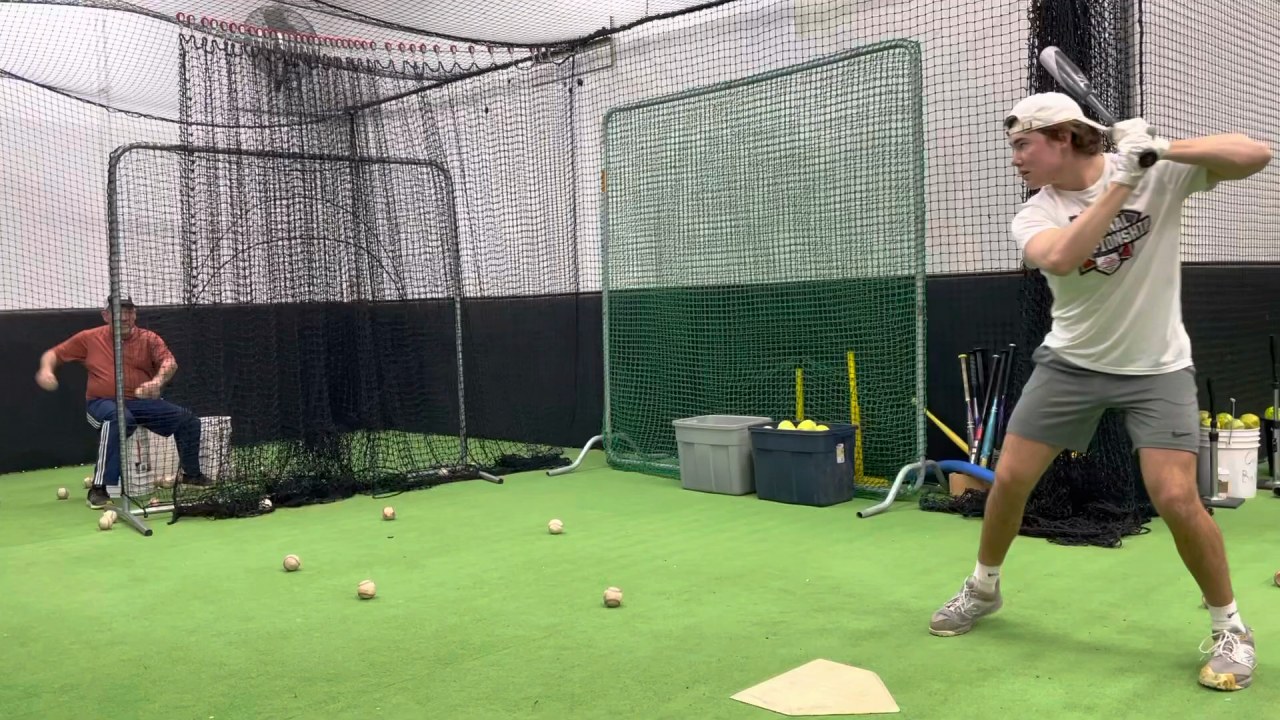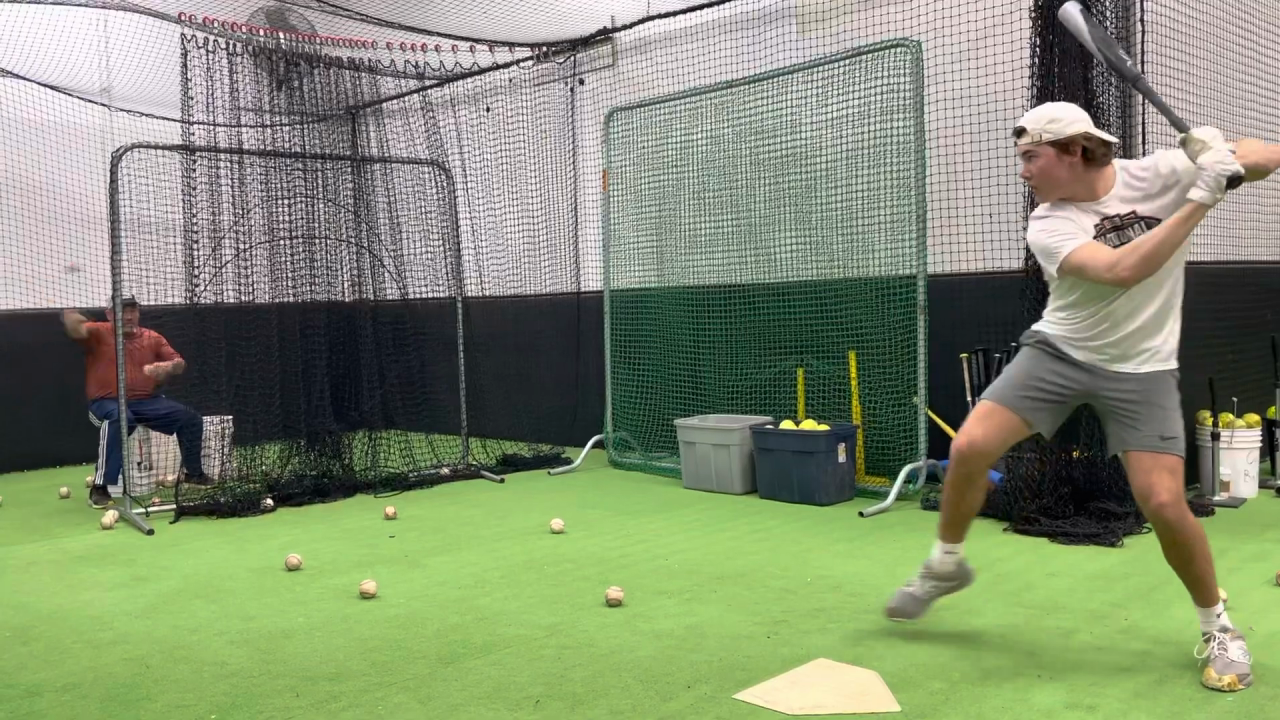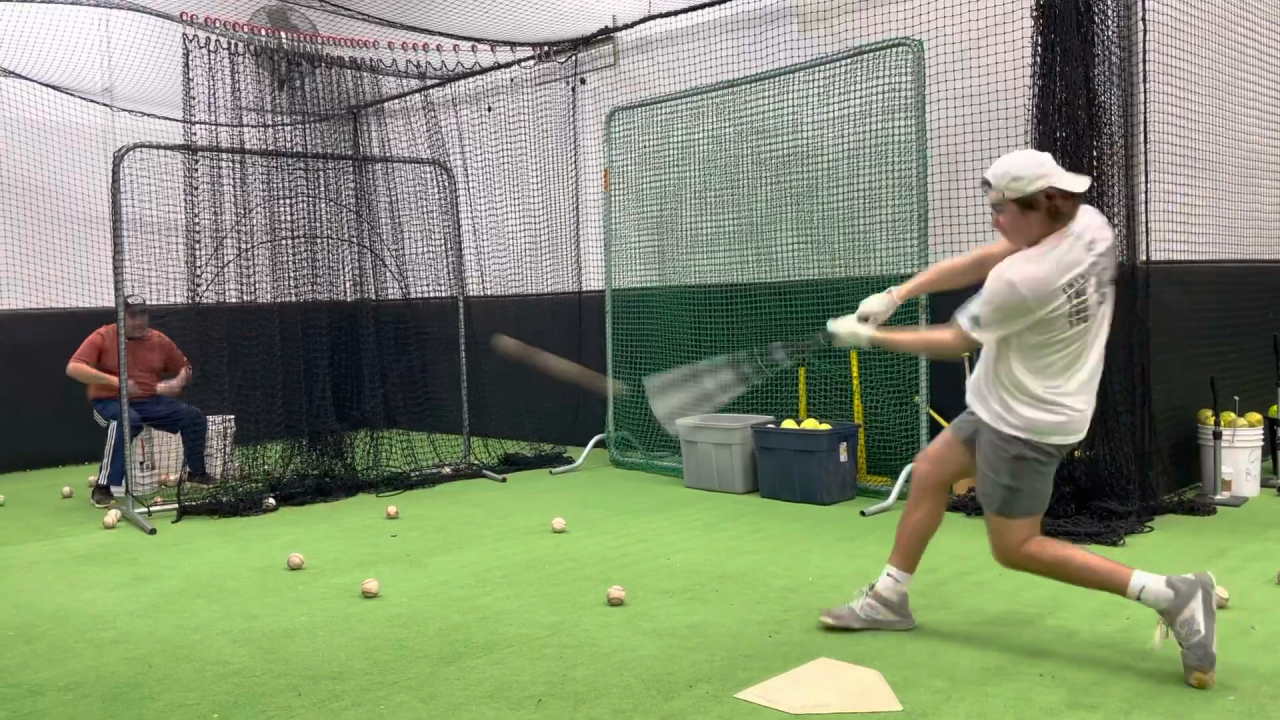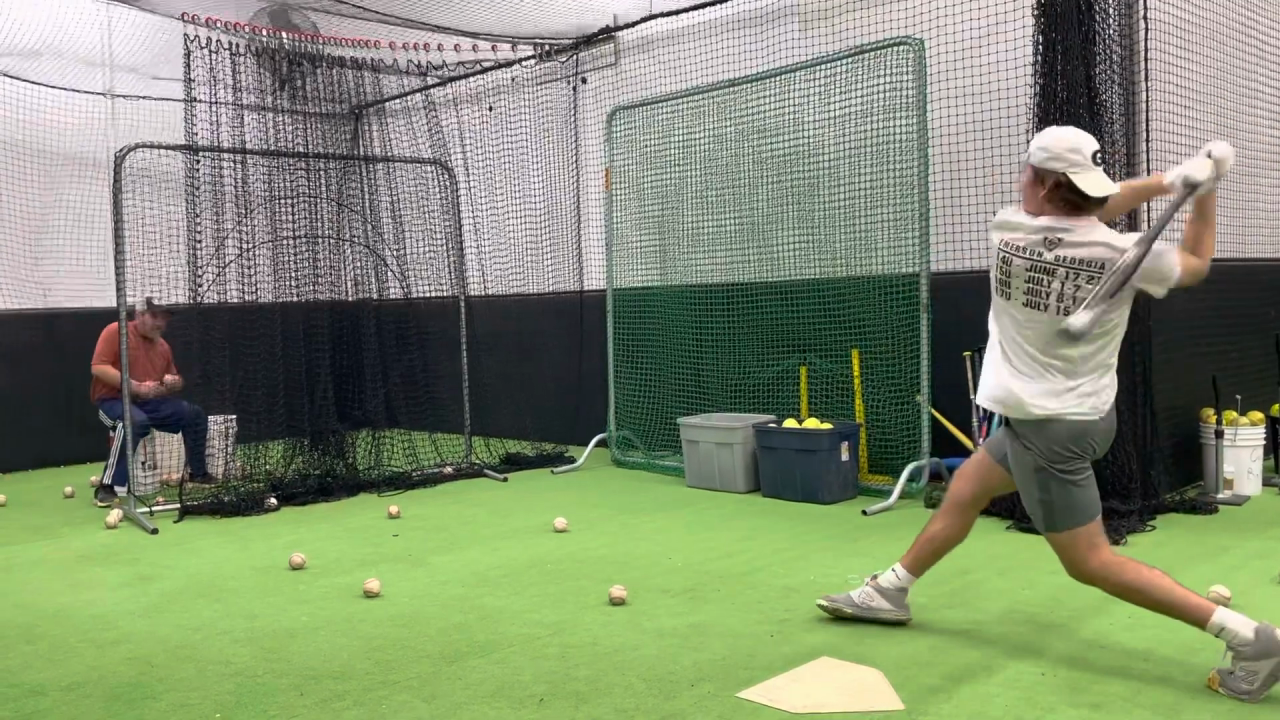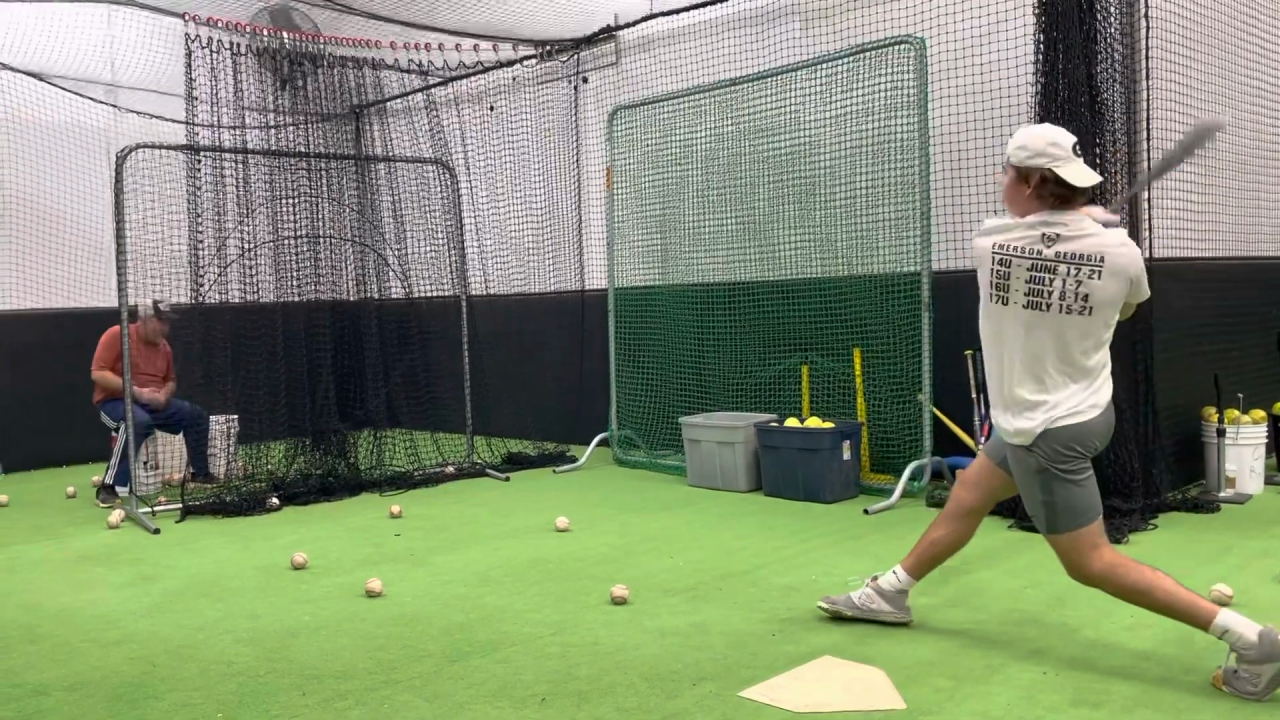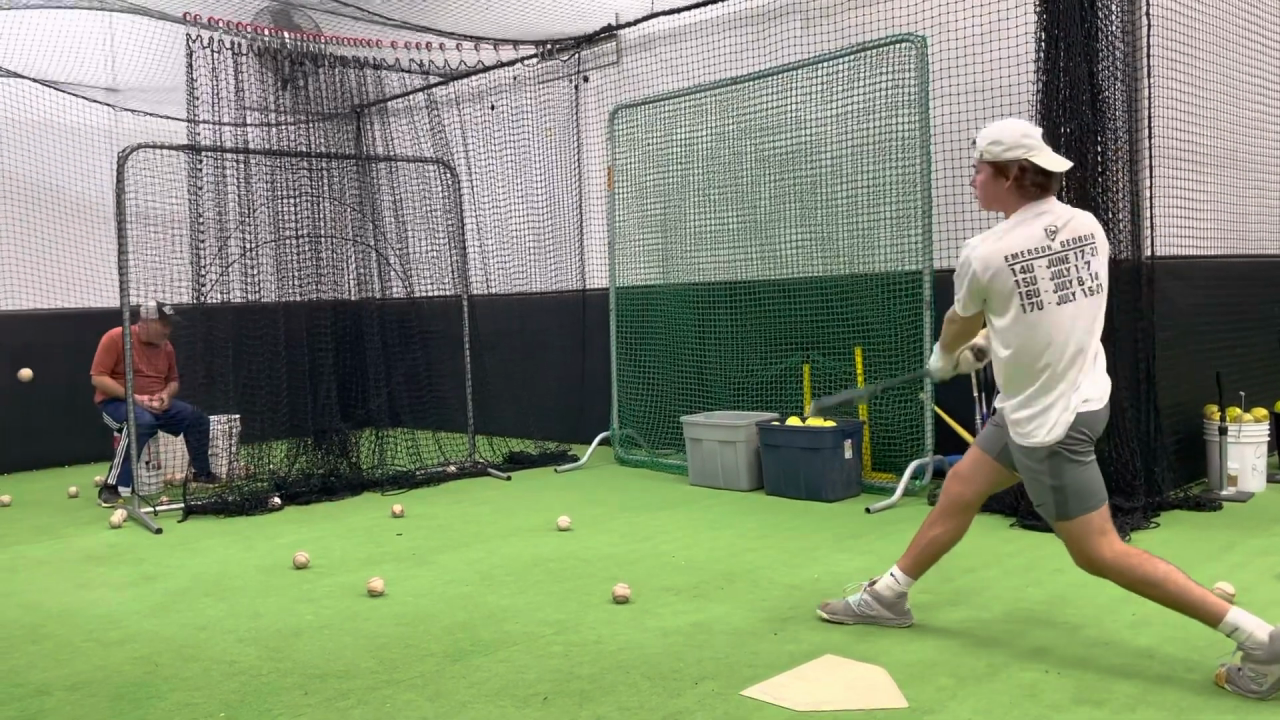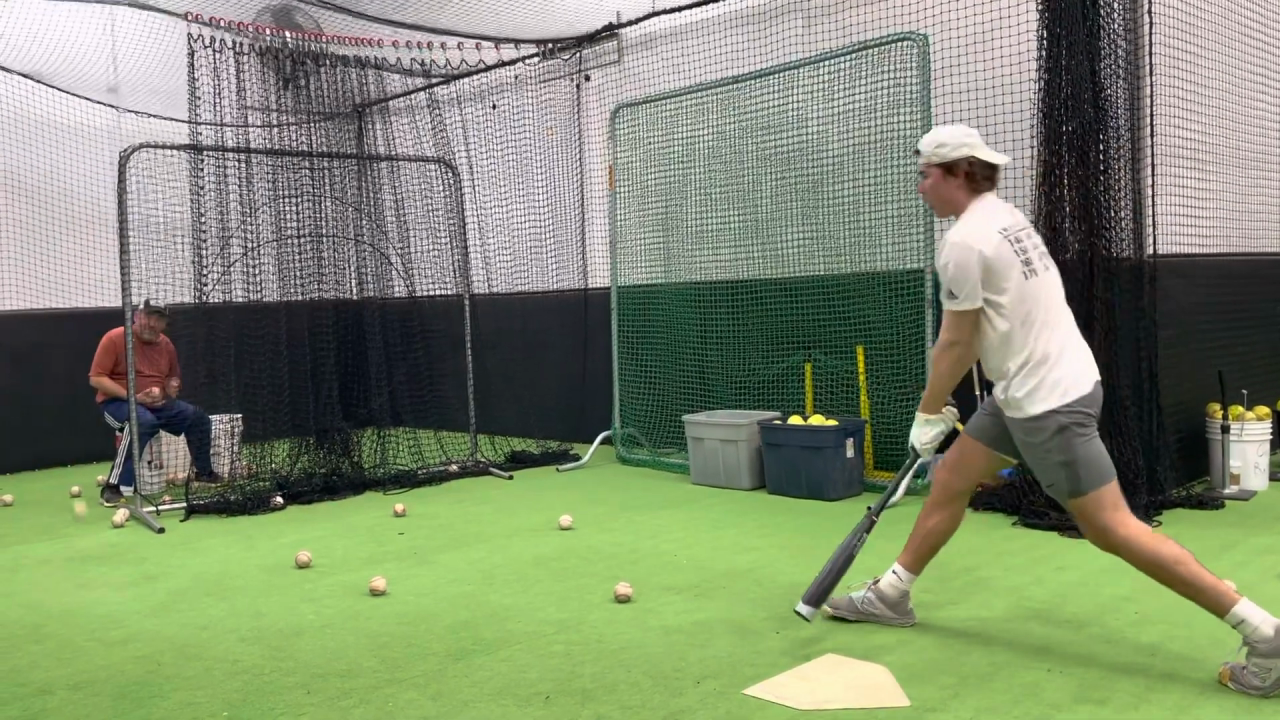
dt=0.4s
person 1, frame 1
left shoulder: (1154, 169)
right shoulder: (1033, 216)
left elbow: (1254, 155)
right elbow: (1058, 259)
left wrist: (1166, 149)
right wrist: (1121, 184)
left hip: (1156, 366)
right hip: (1071, 361)
left knee: (1176, 499)
right knee: (1009, 480)
left ankle: (1229, 627)
right ankle: (983, 586)
person 1, frame 2
left shoulder: (1159, 175)
right shoulder: (1047, 227)
right elbow: (1122, 271)
left wrist: (1222, 163)
right wrist: (1196, 202)
left hip: (1140, 367)
right hip: (1059, 351)
left knee: (1165, 504)
right knee: (970, 449)
left ankle: (1217, 626)
right ankle: (943, 564)
person 1, frame 3
left shoulder: (1022, 281)
right shoulder: (1091, 222)
left elbow: (955, 343)
right elbow: (994, 253)
left wrist: (874, 336)
right wrist: (894, 295)
left hip: (1025, 421)
right hip: (1014, 403)
left knee: (1014, 548)
right knee: (927, 474)
left ankle: (1172, 596)
right ankle: (888, 597)
person 1, frame 4
left shoulder: (1007, 228)
right shoulder: (1127, 253)
left elbow: (1099, 208)
right elbow: (1194, 265)
left wrist: (1170, 178)
right wrist: (1206, 189)
left hip: (1047, 426)
right hip: (1078, 414)
left knee: (1089, 561)
right knee: (963, 492)
right ankle: (888, 590)
person 1, frame 5
left shoulder: (989, 241)
right shoulder: (1120, 249)
left wrist: (1083, 219)
left hip: (1046, 428)
right hip: (1078, 411)
left knee: (1090, 564)
right knee: (965, 498)
right ankle: (887, 592)
person 1, frame 6
left shoulder: (984, 253)
right shoulder: (1086, 226)
left elbow: (960, 329)
left wrist: (944, 355)
left hip: (1049, 420)
right hip: (1032, 405)
left knee: (1100, 554)
right knee: (959, 490)
right ankle: (887, 595)
person 1, frame 7
left shoulder: (963, 240)
right shoulder: (1001, 218)
left elbow: (954, 343)
left wrist: (928, 413)
right wrist: (941, 403)
left hip: (1052, 400)
right hip: (1021, 390)
left knee: (1113, 530)
right knee: (949, 479)
right ankle: (890, 593)
person 2, frame 1
left shoulder: (149, 339)
right shoulder: (90, 338)
left elbow: (170, 362)
right elbow: (54, 354)
left wrist: (159, 380)
right wrist: (46, 370)
left hip: (145, 403)
right hip: (104, 404)
left knee: (188, 420)
right knee: (119, 419)
left ankle: (191, 474)
right ankle: (100, 487)
person 2, frame 2
left shoulder: (152, 338)
right shoulder: (98, 332)
left elbow: (179, 363)
right elbow: (78, 330)
left wrist: (168, 366)
right wrist: (72, 321)
left hip: (146, 402)
right hip: (107, 402)
left knee: (189, 418)
right knee: (117, 420)
left ankle: (193, 474)
right ankle: (101, 487)
person 2, frame 3
left shoulder: (161, 340)
right shoulder: (103, 337)
left elbow: (185, 368)
right elbow: (73, 368)
left wrist: (178, 383)
right wrist: (115, 381)
left hip: (151, 402)
right hip: (111, 402)
left knee: (194, 417)
right knee: (127, 421)
left ankle: (196, 473)
right ankle: (104, 487)
person 2, frame 4
left shoulder: (162, 346)
right shoulder: (116, 332)
left elbow: (174, 383)
right elbow: (98, 368)
left wrist: (174, 382)
right wrist: (137, 387)
left hip: (152, 402)
right hip: (113, 400)
left knee: (195, 415)
right knee: (135, 422)
left ankle: (198, 473)
right ankle: (108, 486)
person 2, frame 5
left shoulder: (164, 346)
right shoulder: (116, 335)
left elbow: (170, 381)
right elbow: (98, 373)
left wrist: (164, 394)
right wrist: (136, 391)
left hip: (153, 402)
right hip: (115, 400)
left knee: (196, 415)
right knee: (139, 421)
left ankle: (200, 473)
right ankle: (110, 487)
person 2, frame 6
left shoulder: (166, 347)
right shoulder: (116, 338)
left elbow: (173, 380)
right elbow: (98, 378)
left wrist: (166, 395)
right wrist: (134, 398)
left hip: (155, 403)
right hip: (116, 401)
left knee: (197, 418)
right knee: (142, 422)
left ankle: (202, 473)
right ankle: (112, 487)
person 2, frame 7
left shoulder: (166, 344)
right shoulder: (115, 339)
left elbow: (173, 376)
right elbow: (96, 379)
left wrist: (173, 388)
right wrist: (134, 397)
left hip: (156, 402)
right hip: (118, 401)
left knee: (198, 418)
right knee: (143, 422)
left ankle: (203, 472)
right ankle: (114, 487)
